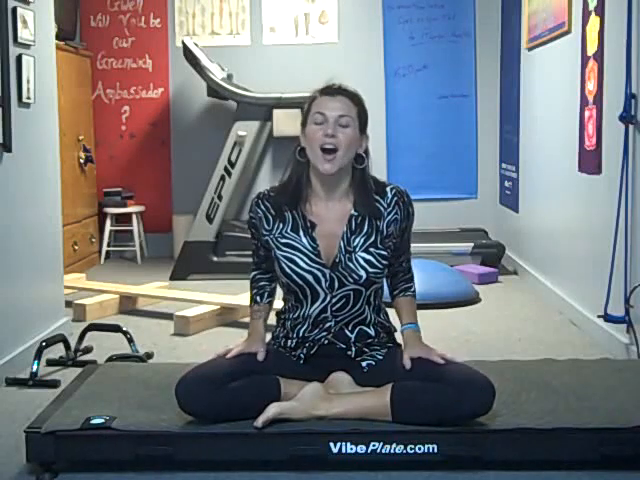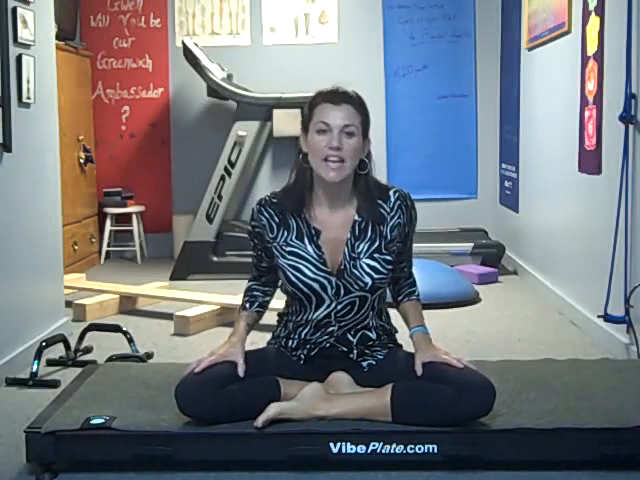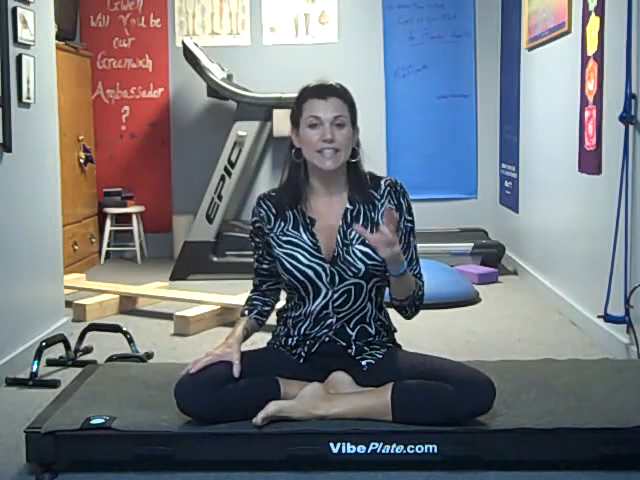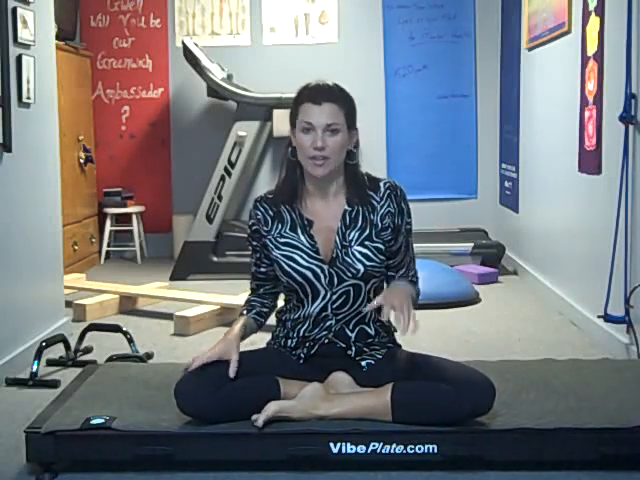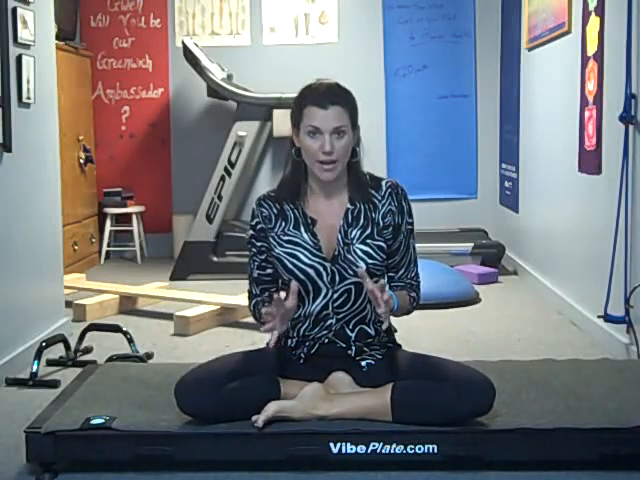
dt=1s
person 1, frame 1
left shoulder: (391, 204)
right shoulder: (268, 207)
left wrist: (411, 333)
right wrist: (256, 333)
left hip: (371, 354)
right hip: (294, 354)
left knee: (477, 393)
right knee: (192, 392)
left ankle: (318, 405)
right ankle: (336, 392)
person 1, frame 2
left shoulder: (395, 207)
right shoulder: (271, 213)
left wrist: (421, 337)
right wrist: (237, 337)
left hip: (372, 355)
right hip: (294, 355)
left knee: (477, 394)
right knee: (192, 394)
left ankle: (318, 405)
right ankle: (336, 391)
person 1, frame 3
left shoulder: (387, 196)
right shoulder: (271, 208)
left elbow: (410, 306)
left wrist: (395, 262)
right wrist: (234, 339)
left hip: (371, 355)
right hip: (295, 354)
left knee: (477, 392)
right knee: (192, 393)
left ankle: (320, 405)
right ankle: (335, 390)
person 1, frame 4
left shoulder: (386, 199)
right shoulder: (268, 210)
left elbow: (405, 279)
right elbow: (264, 292)
left wrist: (400, 291)
right wrist: (233, 335)
left hip: (370, 355)
right hip: (294, 355)
left knee: (476, 392)
right knee: (193, 392)
left ankle: (320, 405)
right ankle: (335, 390)
person 1, frame 5
left shoulder: (388, 198)
right shoulder: (270, 209)
left elbow: (410, 293)
right elbow: (259, 298)
left wrist: (388, 301)
right wrist: (276, 315)
left hip: (371, 356)
right hip: (295, 356)
left knee: (477, 392)
right knee: (192, 392)
left ankle: (318, 405)
right ankle: (337, 391)
